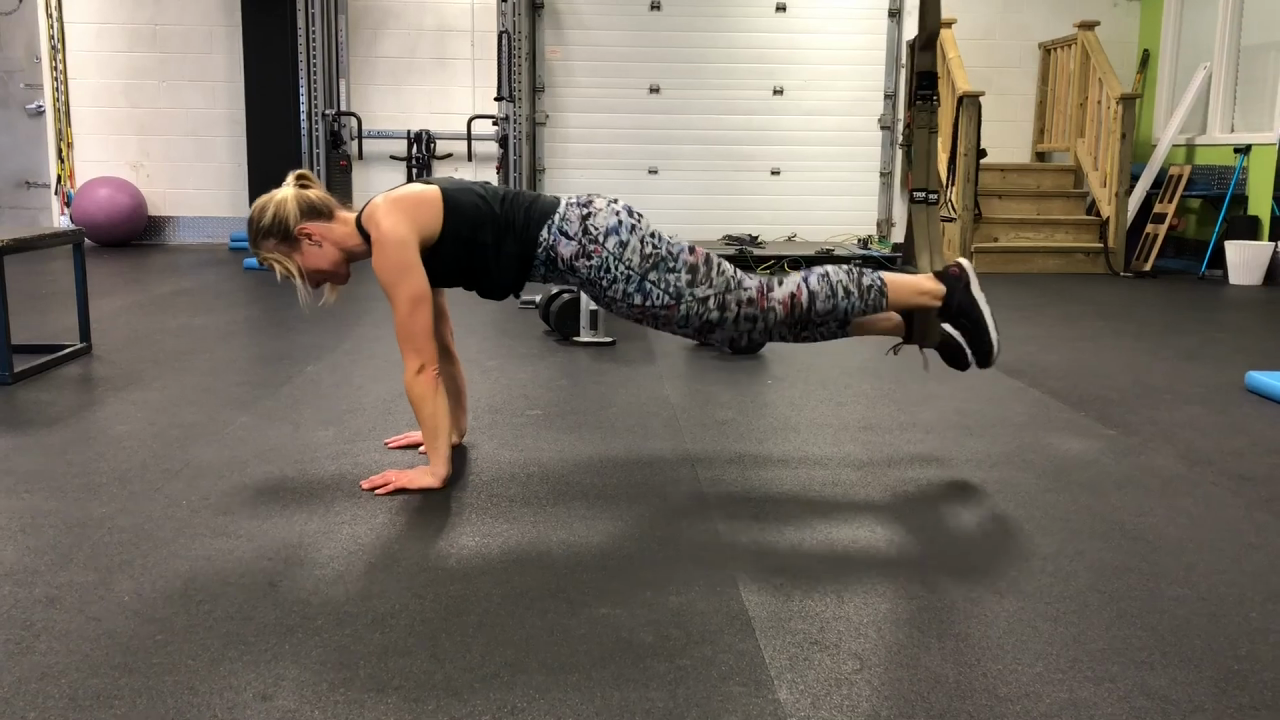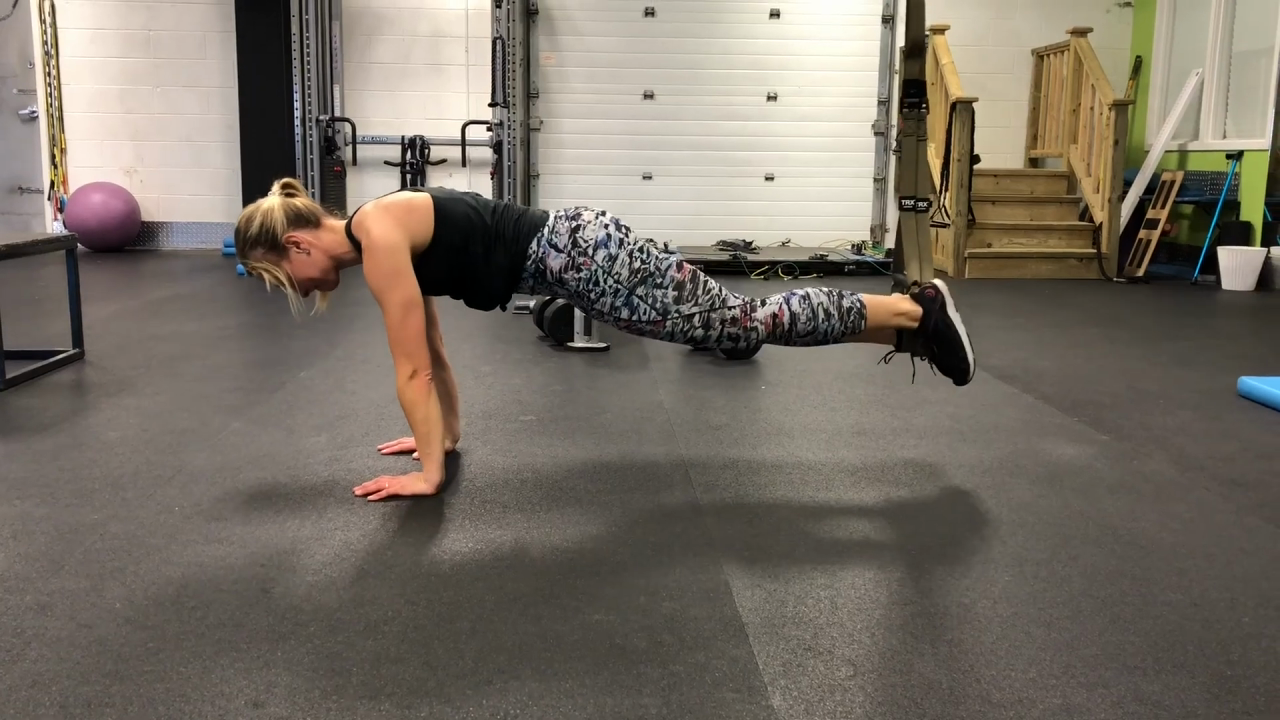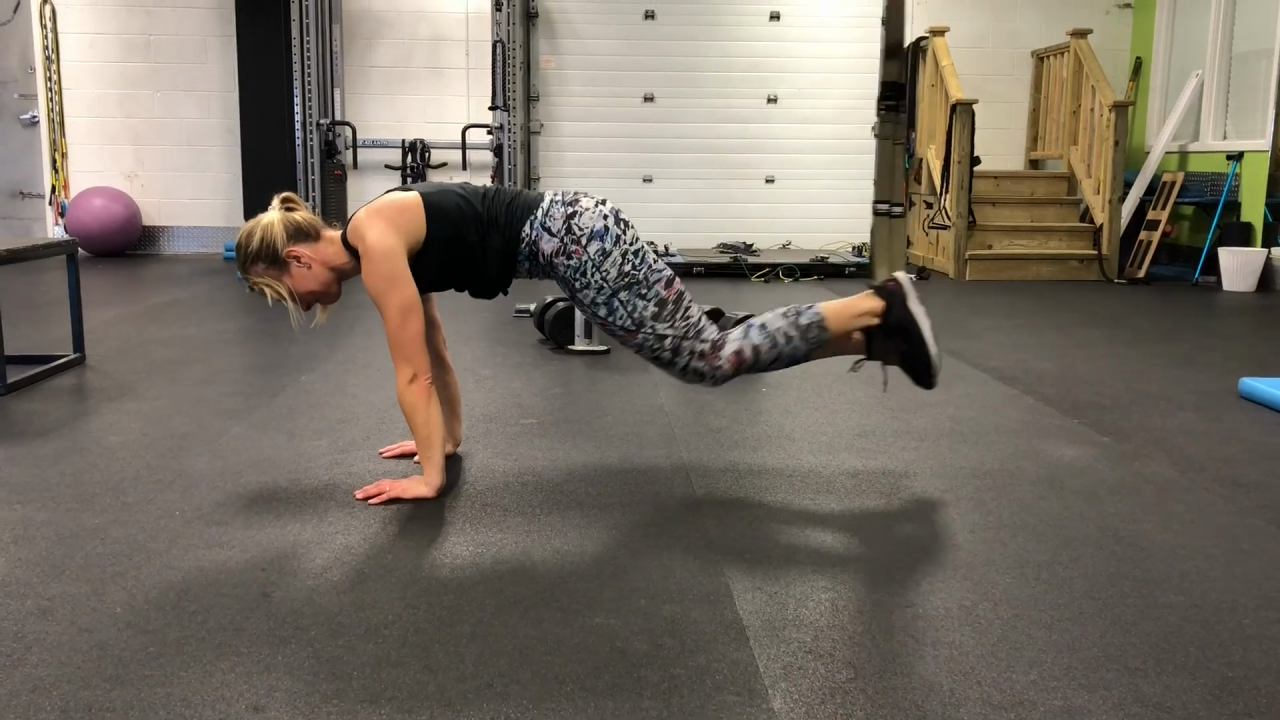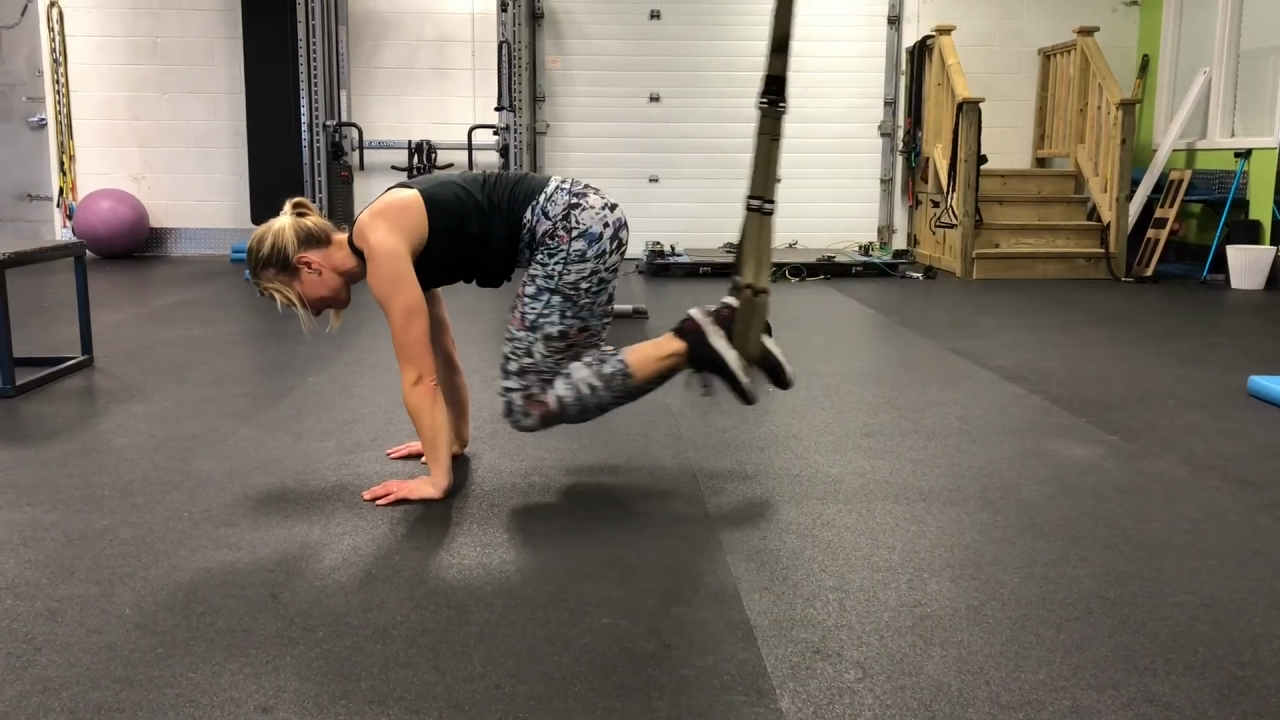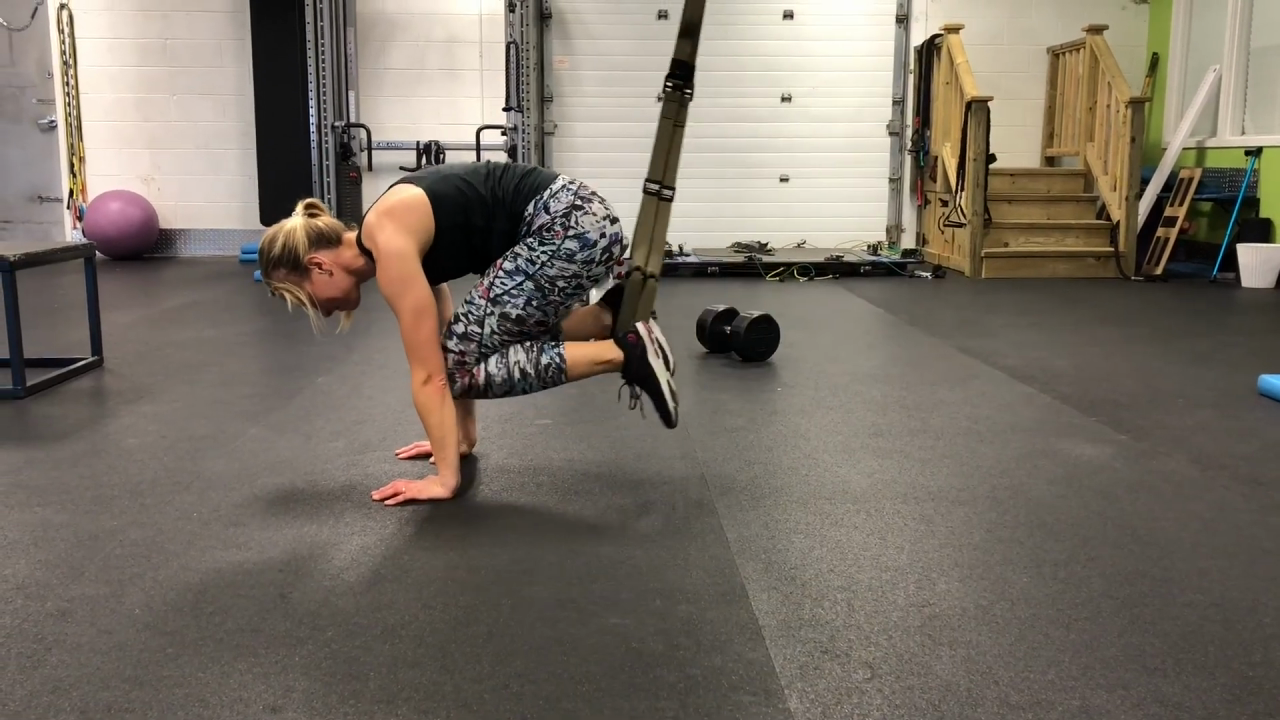
dt=0.5s
person 1, frame 1
left shoulder: (386, 230)
right shoulder: (400, 233)
left elbow: (420, 362)
right elbow: (441, 347)
left wrist: (433, 465)
right wrist: (451, 429)
left hip: (592, 243)
right hip: (588, 243)
left knee: (764, 306)
right knee: (755, 317)
left ankle: (940, 289)
right ankle: (908, 323)
person 1, frame 2
left shoulder: (378, 237)
right shoulder: (386, 239)
left elbow: (412, 368)
right elbow: (432, 355)
left wrist: (429, 472)
right wrist: (446, 432)
left hip: (580, 256)
right hip: (570, 253)
left knee: (746, 321)
right knee: (744, 323)
left ankle: (916, 311)
right ankle: (907, 329)
person 1, frame 3
left shoulder: (373, 244)
right shoulder: (386, 245)
left elbow: (412, 373)
right elbow: (434, 356)
left wrist: (430, 475)
right wrist: (447, 439)
left hip: (575, 235)
right hip: (574, 235)
left knee: (708, 357)
right knee: (702, 351)
left ankle: (877, 309)
right ankle: (873, 334)
person 1, frame 4
left shoulder: (380, 247)
right shoulder: (397, 244)
left elbow: (419, 375)
right elbow: (440, 354)
left wrist: (437, 477)
right wrist: (455, 437)
left hip: (570, 227)
right hip: (576, 221)
left knee: (528, 404)
right knee: (561, 385)
left ankle: (686, 344)
right ankle: (703, 332)
person 1, frame 5
left shoulder: (388, 244)
right shoulder: (398, 234)
left elbow: (430, 373)
right elbow: (446, 341)
left wrist: (446, 478)
right wrist: (462, 436)
left hip: (570, 227)
right hip: (580, 221)
left knee: (459, 365)
right knee: (482, 348)
left ankle: (620, 353)
right ankle: (612, 319)
